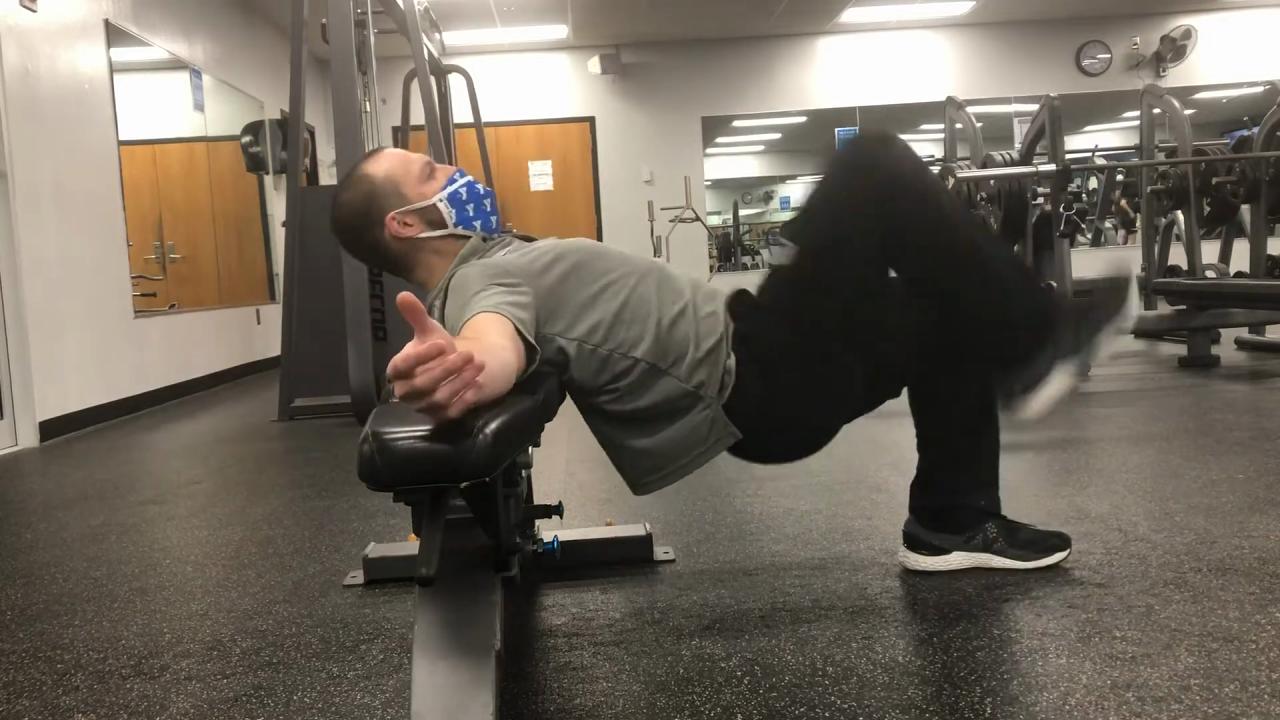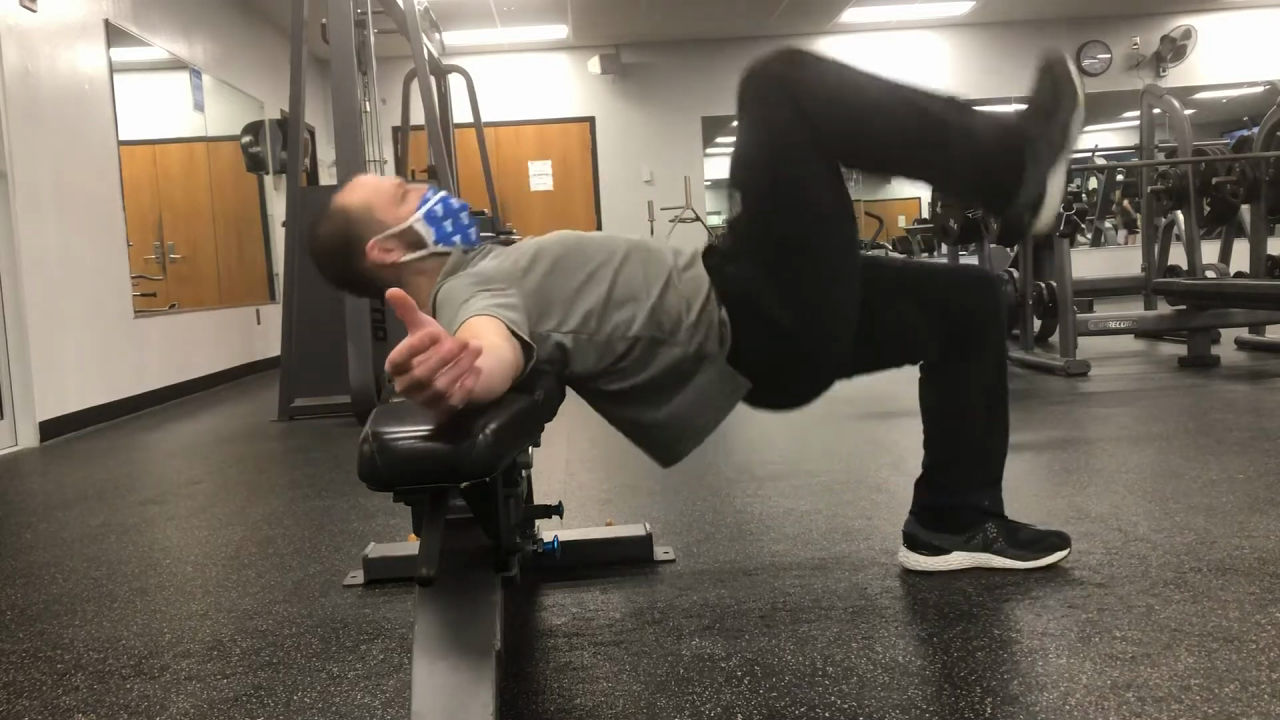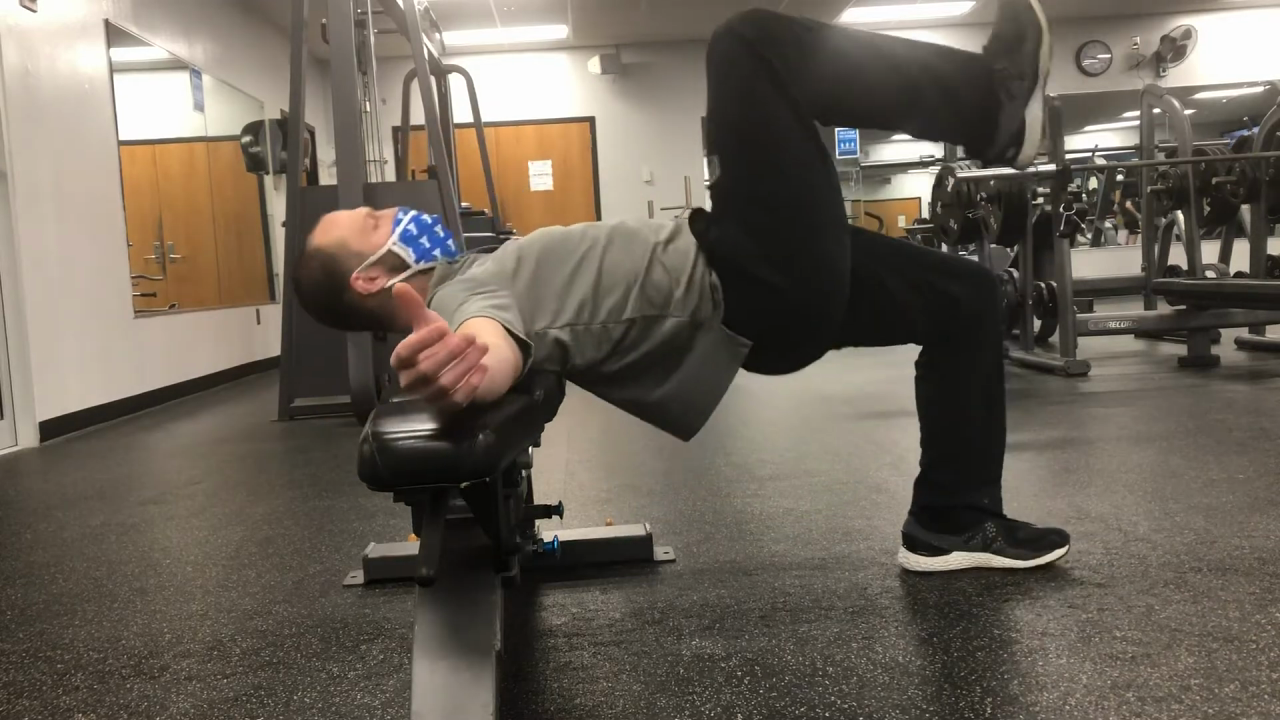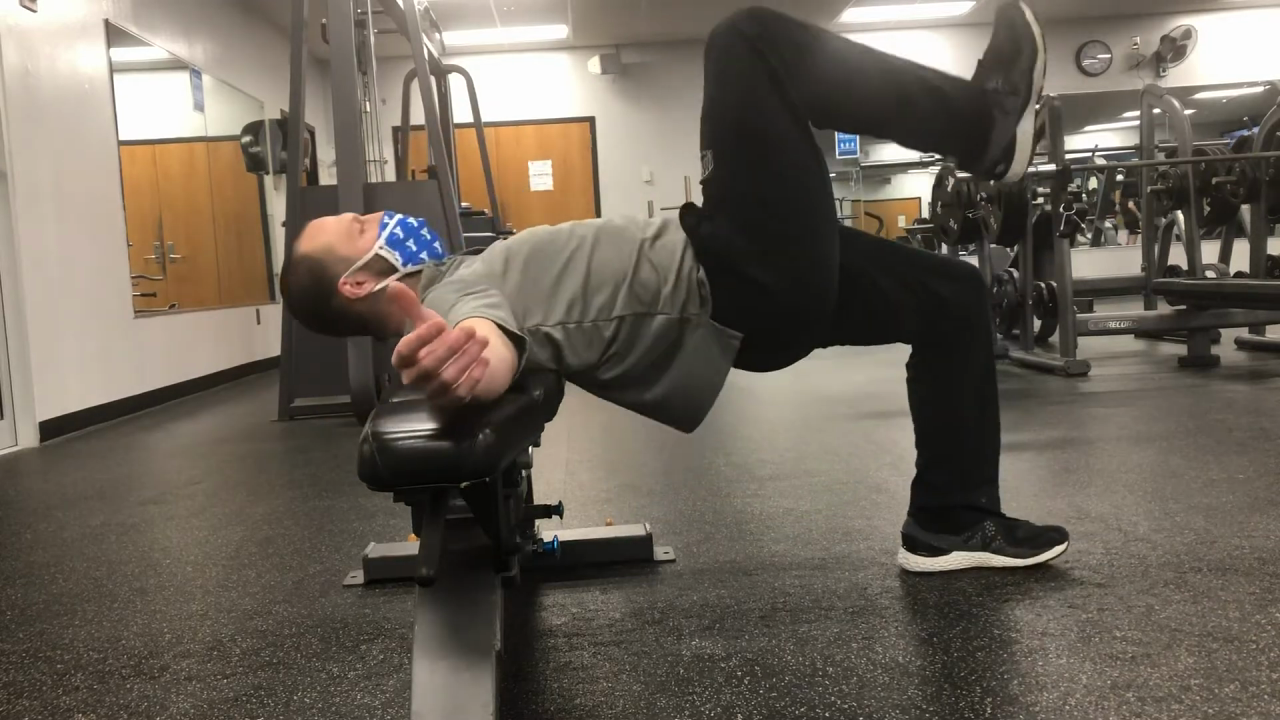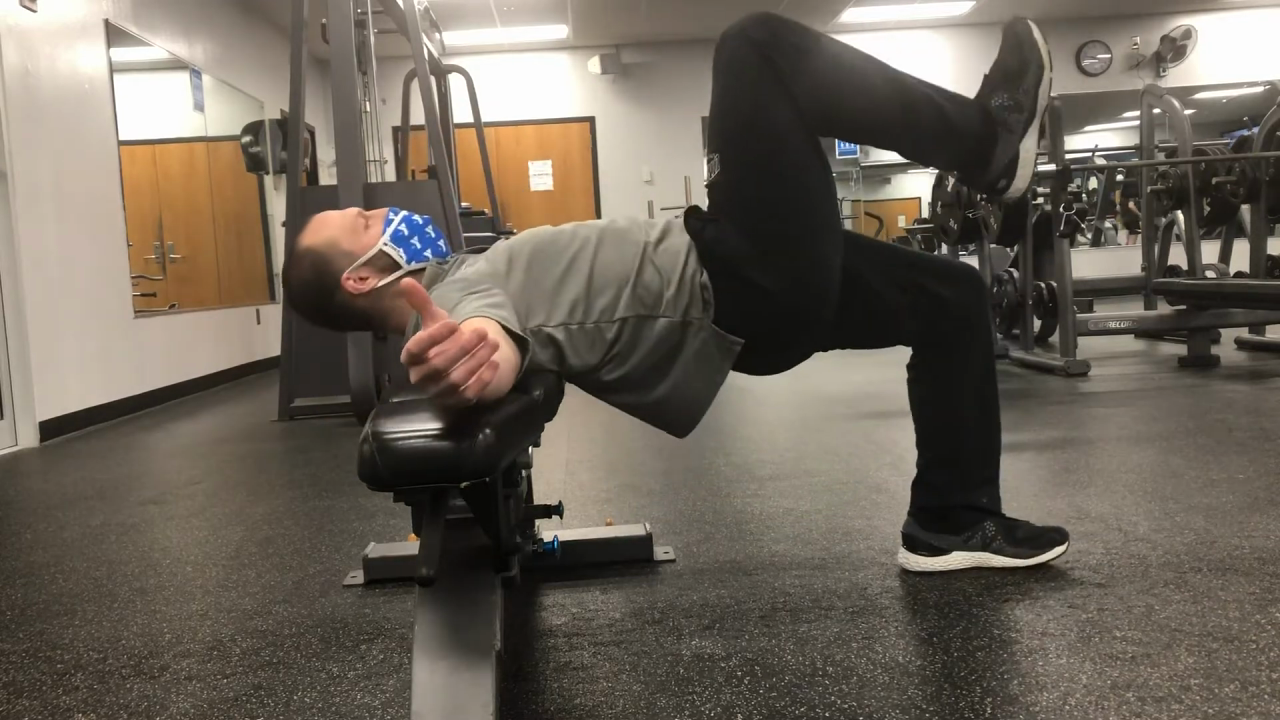
dt=0.2s
person 1, frame 1
left shoulder: (491, 261)
right shoulder: (480, 286)
right elbow: (493, 347)
right wrist: (454, 368)
left hip: (754, 363)
right hip: (763, 382)
left knee: (940, 309)
right knee: (872, 165)
left ankle: (952, 523)
right ankle: (1032, 339)
person 1, frame 2
left shoulder: (477, 270)
right shoulder: (469, 296)
right elbow: (491, 350)
right wrist: (454, 368)
left hip: (764, 318)
right hip: (761, 323)
left knee: (966, 300)
right knee: (784, 82)
left ankle: (955, 523)
right ankle: (1012, 176)
person 1, frame 3
left shoulder: (471, 275)
right shoulder: (462, 302)
right elbow: (491, 350)
right wrist: (459, 364)
left hip: (760, 286)
right hip: (754, 284)
left knee: (963, 295)
left ankle: (953, 521)
right ankle: (992, 115)
person 1, frame 4
left shoulder: (461, 278)
right shoulder: (453, 303)
right elbow: (487, 349)
right wrist: (459, 364)
left hip: (751, 282)
right hip: (744, 281)
left knee: (952, 295)
left ankle: (952, 523)
right ankle: (981, 122)
person 1, frame 5
left shoulder: (461, 280)
right shoulder: (458, 301)
right elbow: (499, 355)
right wrist: (461, 365)
left hip: (750, 284)
right hip: (745, 284)
left knee: (951, 296)
right knee: (758, 45)
left ankle: (951, 522)
right ankle: (983, 140)
